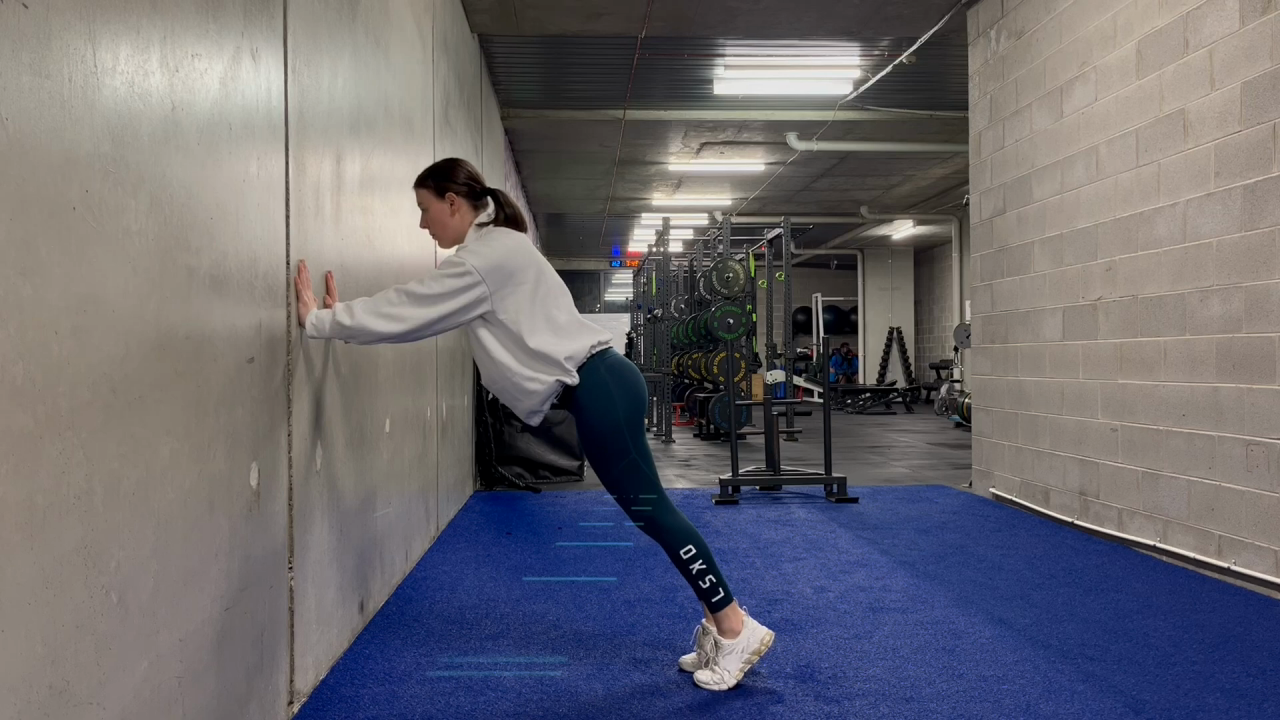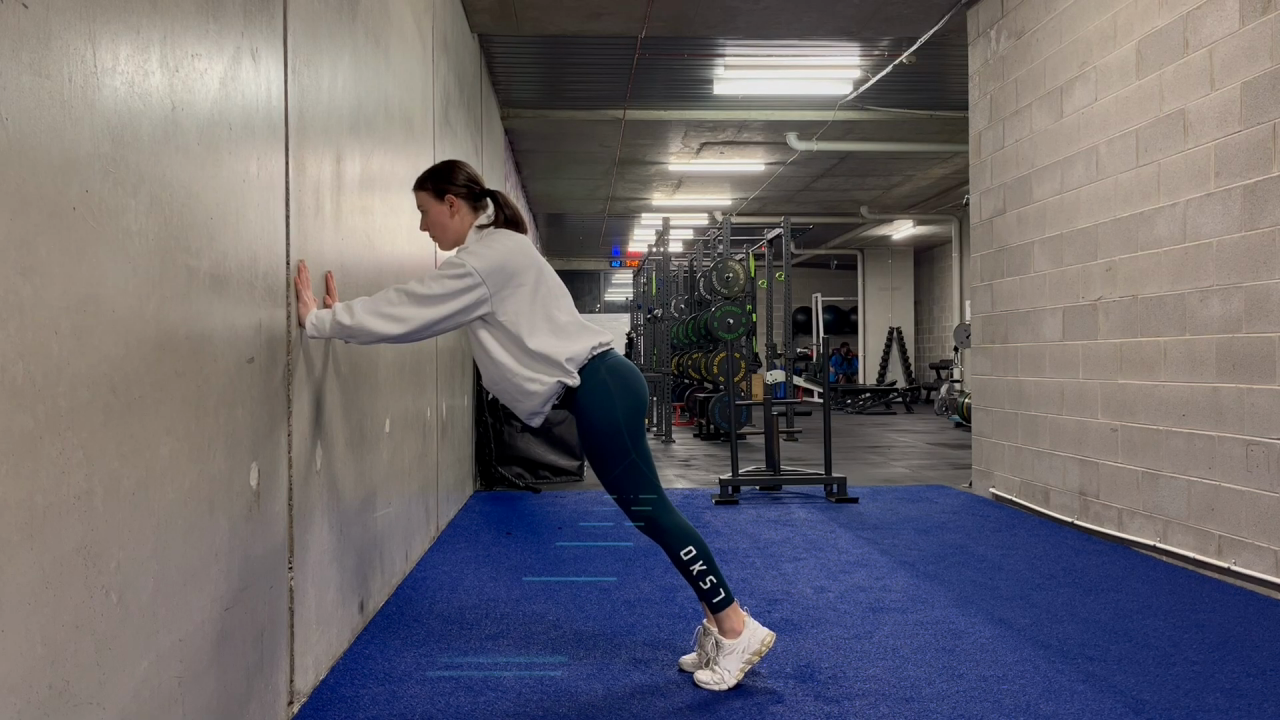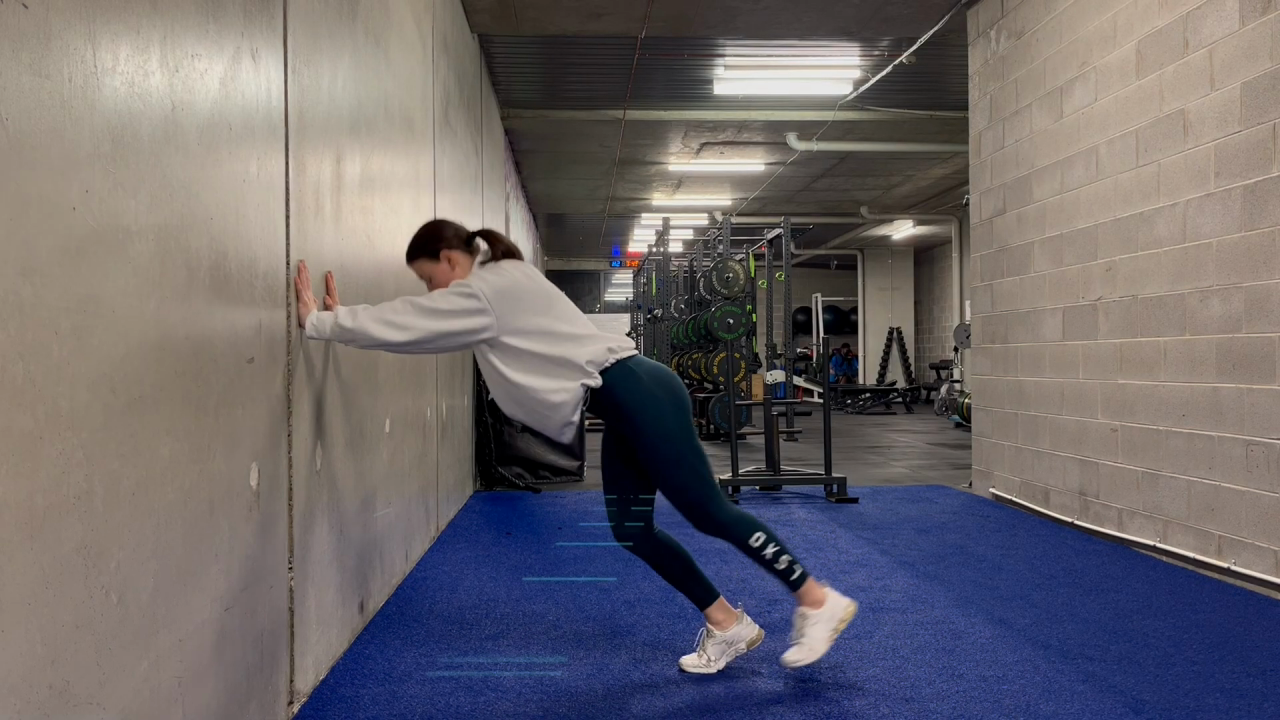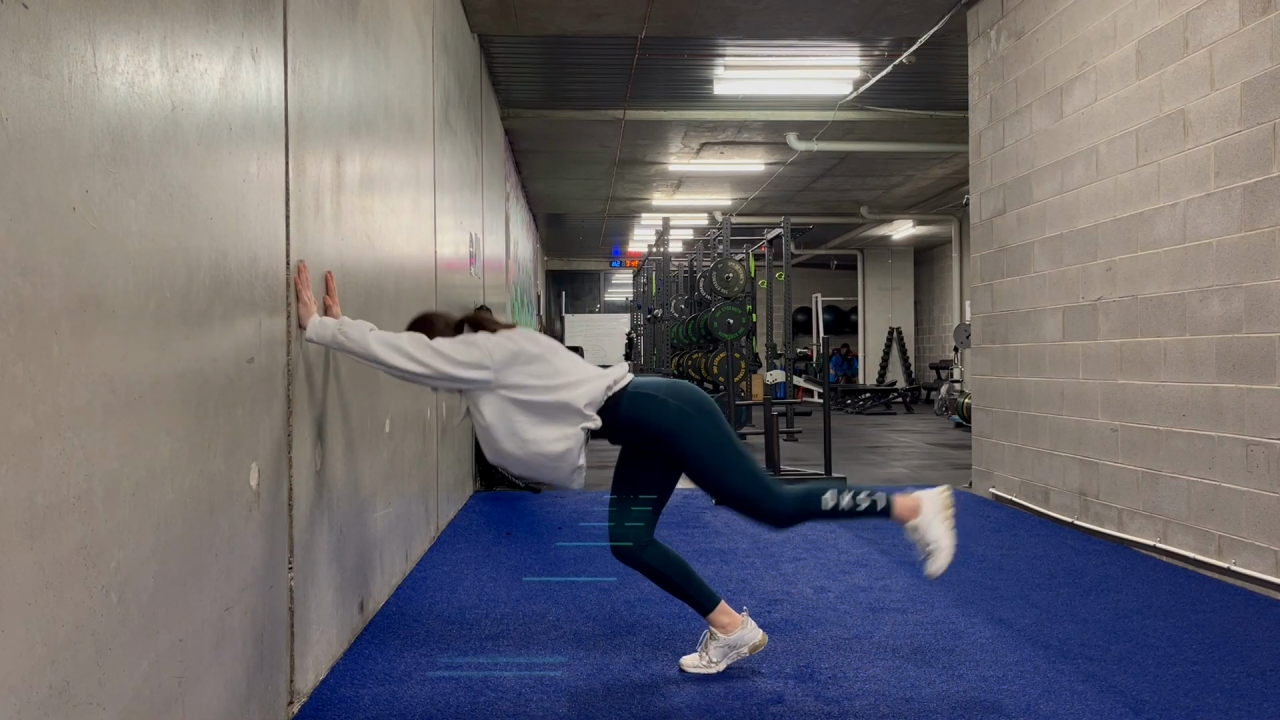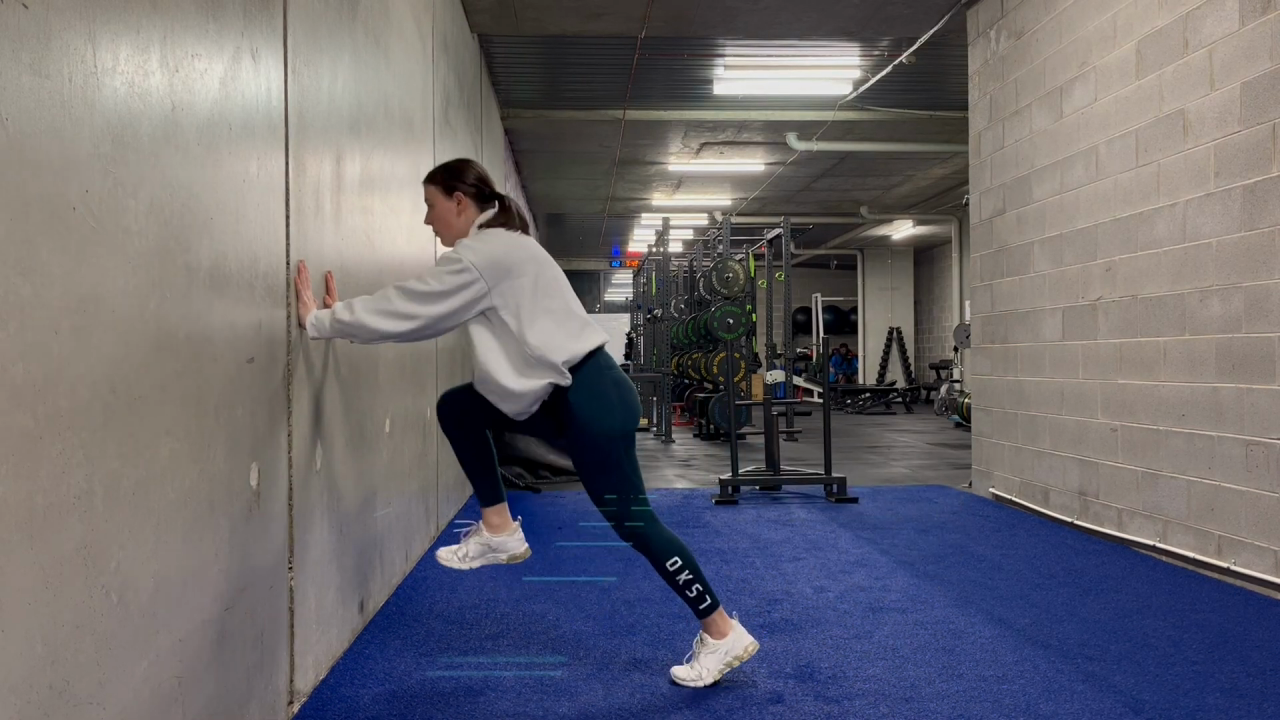
dt=1s
person 1, frame 1
left shoulder: (487, 256)
right shoulder: (493, 252)
left elbow: (409, 311)
right elbow: (417, 311)
left wrist: (319, 321)
right wrist: (346, 315)
left hip: (596, 388)
right hip: (596, 386)
left knee: (648, 509)
right knee: (647, 509)
left ankle: (736, 628)
right ankle: (720, 624)
person 1, frame 2
left shoulder: (486, 258)
right shoulder: (493, 253)
left elbow: (407, 311)
right elbow: (415, 311)
left wrist: (318, 320)
right wrist: (345, 315)
left hip: (598, 388)
right hip: (597, 387)
left knee: (648, 510)
right knee: (645, 510)
left ankle: (737, 629)
right ankle: (720, 624)
person 1, frame 3
left shoulder: (488, 289)
right shoulder: (496, 287)
left elbow: (409, 324)
right elbow: (417, 326)
left wrist: (317, 321)
right wrist: (343, 317)
left hip: (637, 394)
right hip: (624, 403)
left knee: (707, 511)
right knee: (631, 529)
left ankle: (819, 602)
right ankle: (728, 624)
person 1, frame 4
left shoulder: (483, 352)
right shoulder: (492, 357)
left elbow: (411, 355)
right elbow: (413, 355)
left wrist: (319, 325)
right wrist: (342, 325)
left hip: (665, 416)
right hip: (648, 429)
left knee: (773, 506)
right knee: (628, 540)
left ankle: (912, 507)
right ankle: (731, 627)
person 1, frame 5
left shoulder: (482, 254)
right shoulder: (497, 248)
left elbow: (408, 310)
right elbow: (418, 310)
left wrist: (321, 321)
right wrist: (346, 315)
left hip: (592, 397)
right hip: (567, 393)
left knee: (633, 522)
right knee: (454, 409)
left ankle: (724, 634)
right ankle: (501, 529)
